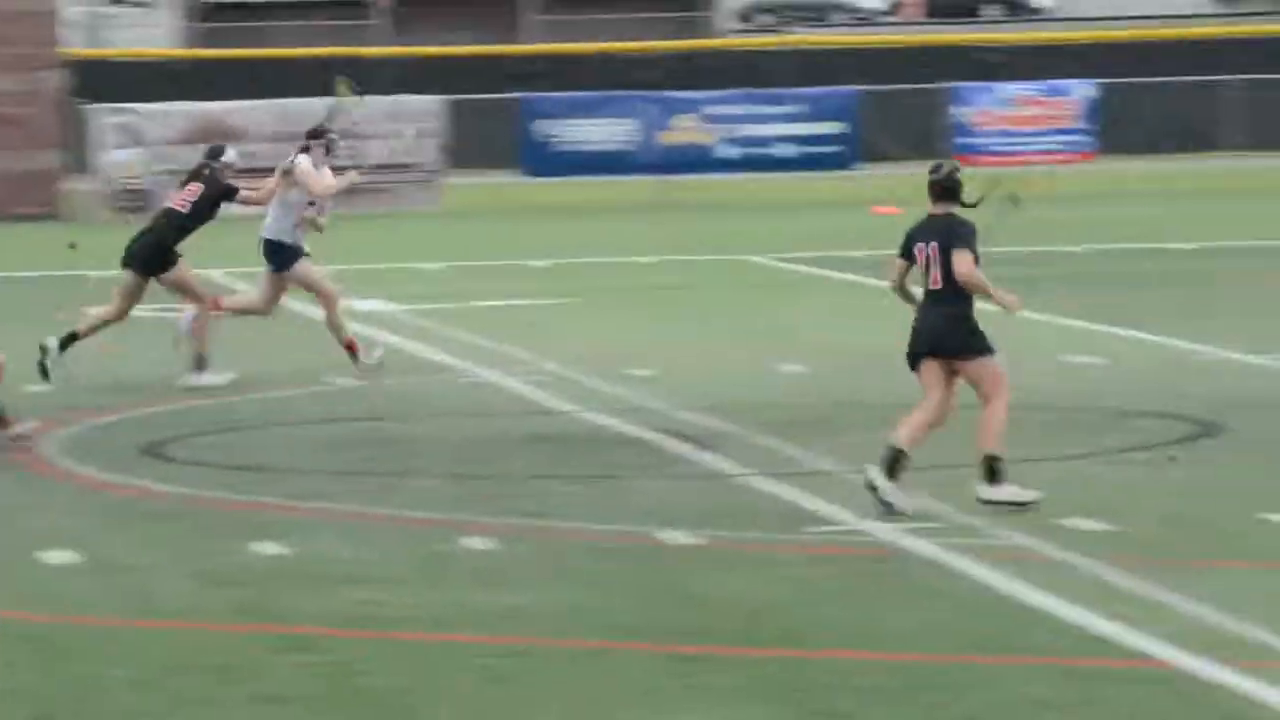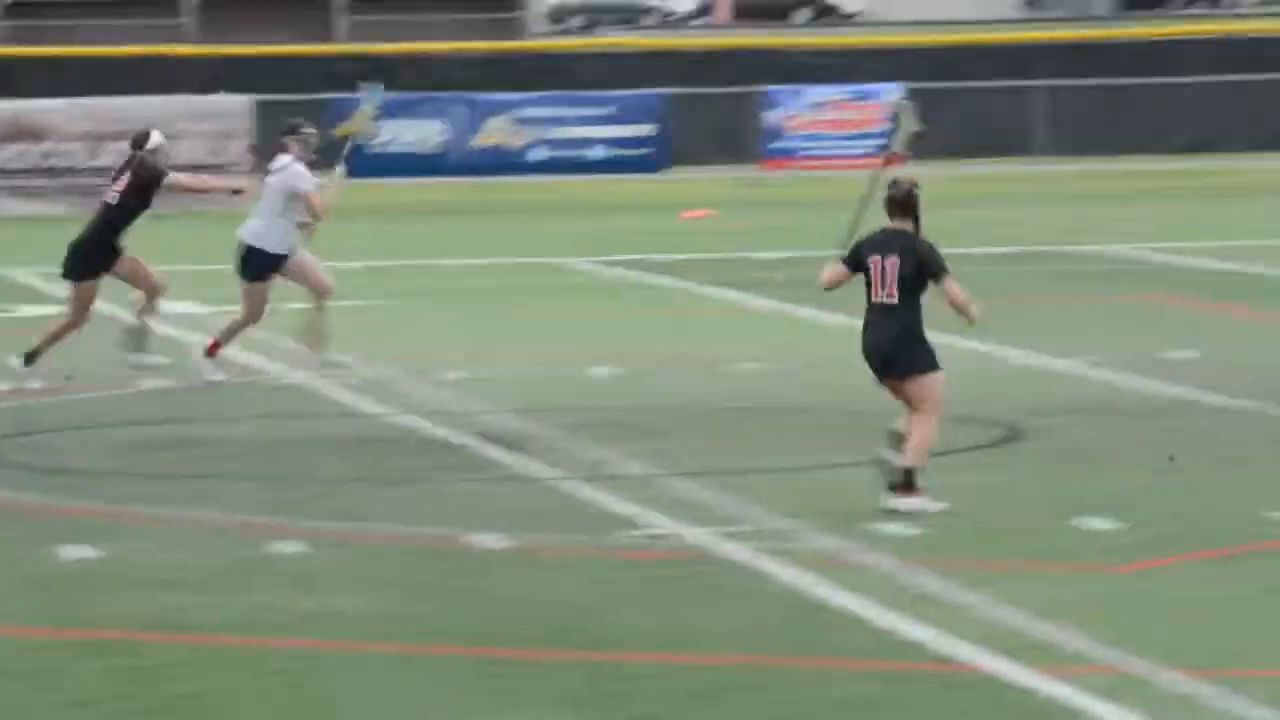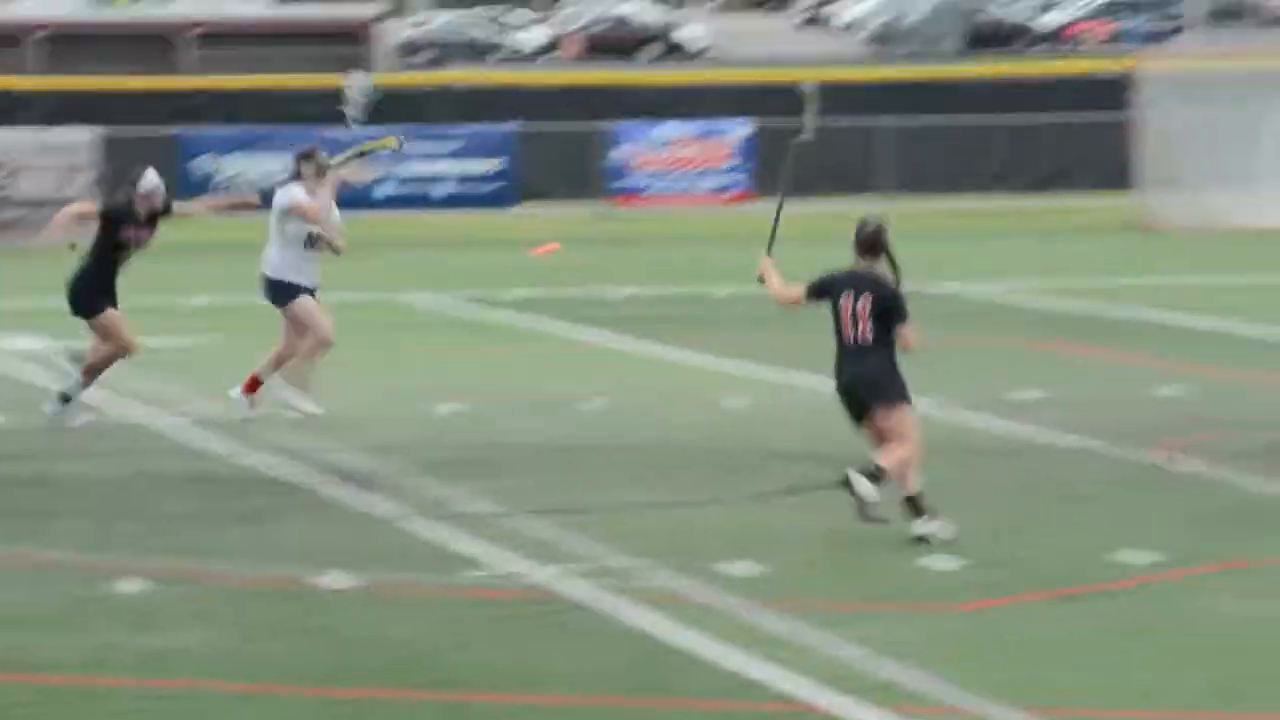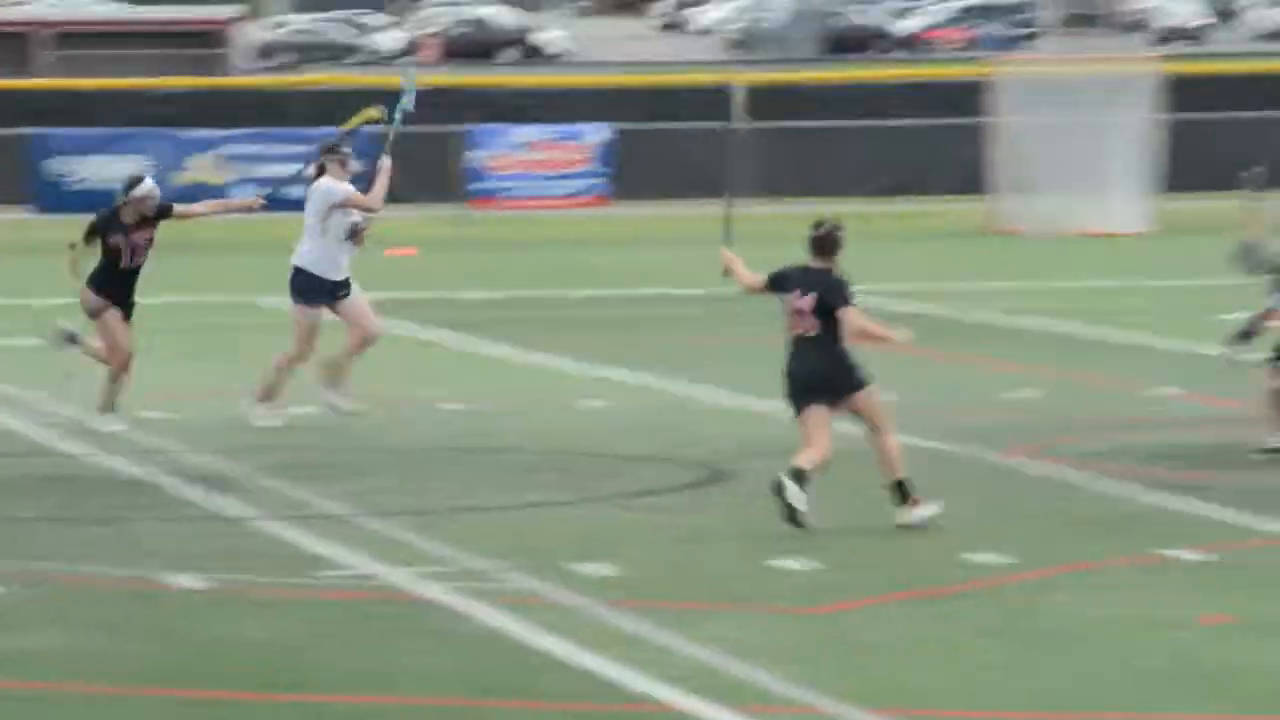
dt=0.2s
person 1, frame 1
left shoulder: (916, 232)
right shoulder: (961, 229)
left elbow: (897, 282)
right elbow: (964, 274)
right wrist: (1000, 297)
left hip: (926, 327)
right hip: (955, 326)
left knee: (932, 409)
right knee: (998, 395)
left ankle: (887, 474)
right ankle: (992, 482)
person 1, frame 2
left shoulder: (867, 246)
right shoulder: (921, 249)
left elbow: (828, 281)
right elbow: (956, 297)
left wrist: (827, 272)
right wrist: (971, 313)
left hip: (874, 341)
right hip: (905, 339)
left knee: (921, 409)
right knee: (928, 415)
left ankle: (897, 447)
right ankle: (904, 491)
person 1, frame 3
left shoulder: (835, 283)
right shoulder: (887, 289)
left elbow: (785, 296)
right elbow: (906, 341)
left wrist: (769, 272)
right wrist: (906, 340)
left hip: (849, 380)
right hip: (880, 376)
left knee: (892, 447)
right knee: (909, 446)
left ankle: (921, 519)
right ankle: (865, 479)
person 1, frame 4
left shoulder: (791, 275)
right shoulder: (835, 284)
left elbow: (749, 283)
right elbow: (854, 326)
left wrist: (733, 261)
right wrist: (894, 336)
left hip: (799, 373)
right hip: (832, 367)
left knee: (816, 447)
right knee: (882, 429)
left ankle: (792, 482)
right ankle: (908, 504)
person 2, frame 1
left shoulder: (327, 175)
right shoulder: (301, 162)
left elbow: (320, 223)
right elbow: (320, 192)
left wrist: (314, 219)
right wrist: (347, 181)
left hip: (292, 243)
right hip: (279, 243)
left knee: (264, 304)
right knee: (331, 295)
left ankle: (200, 314)
right ankle: (355, 354)
person 2, frame 2
left shoulder: (294, 170)
right shoulder: (294, 171)
right elbow: (317, 212)
left wrist: (305, 225)
left hip: (283, 247)
right hip: (259, 249)
left knee: (324, 288)
right knee: (251, 315)
left ankle: (314, 349)
right ankle: (208, 356)
person 2, frame 3
left shoulder: (324, 199)
right shoulder: (288, 194)
left elbow: (338, 248)
right elbow: (319, 218)
left wrist: (329, 239)
right wrist: (329, 185)
left hip: (305, 281)
right hip: (281, 281)
left knee: (292, 348)
right knee: (325, 335)
left ankle: (246, 392)
right ankle: (290, 383)
person 2, frame 4
left shoulder: (346, 191)
right shoulder: (326, 188)
left elbow: (356, 241)
right elbow: (374, 205)
left wrist: (360, 230)
right wrist: (384, 171)
left hip: (338, 278)
right hip: (309, 277)
left knee: (370, 331)
right knee: (301, 350)
left ankle: (331, 380)
right ankle: (263, 402)
person 3, frame 1
left shoulder: (194, 182)
right shoulder: (218, 187)
right elbow: (260, 198)
right wrist: (276, 181)
left hip: (140, 246)
right hip: (156, 250)
left knee: (118, 310)
right knee: (205, 302)
left ankle: (58, 345)
right ankle: (198, 371)
person 3, frame 2
left shoulder: (138, 170)
right shoulder: (144, 171)
left elbow: (184, 179)
right elbow: (193, 184)
left wrist: (227, 184)
right wrist: (232, 186)
left hip: (106, 247)
right hip: (89, 249)
left knee: (155, 288)
right knee: (78, 318)
left ankle: (136, 348)
right ankle: (26, 360)
person 3, frame 3
left shoulder: (156, 209)
right shoulder: (119, 212)
left elbow: (200, 206)
right elbow: (76, 210)
left wrist: (240, 199)
right wrist: (57, 229)
left hip: (105, 288)
right hip: (87, 290)
left knee: (113, 349)
right knee: (127, 346)
left ankle: (64, 400)
person 3, frame 4
left shoulder: (154, 213)
right shoulder: (105, 221)
left elbow: (200, 208)
right elbow: (78, 252)
left wrist: (242, 203)
right wrist: (85, 291)
left hip: (125, 293)
right hip: (101, 292)
left knee: (113, 357)
right knee: (124, 353)
left ankle: (73, 338)
right ankle: (106, 412)
